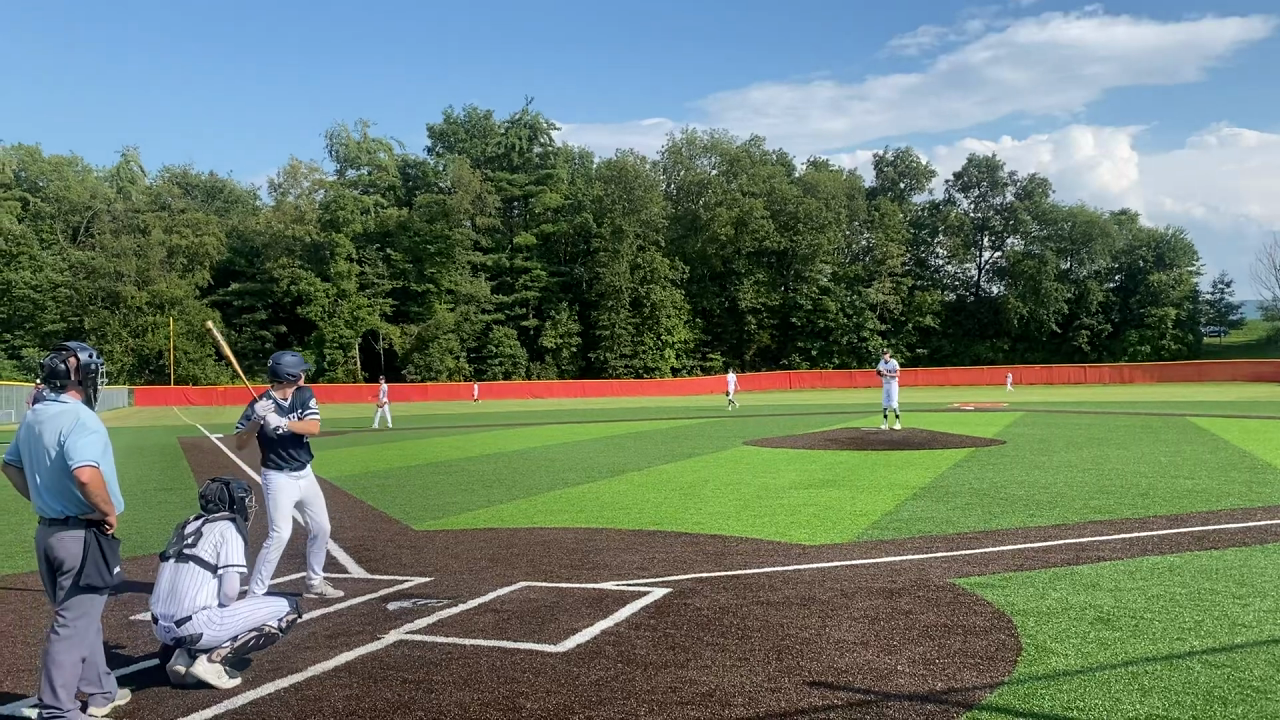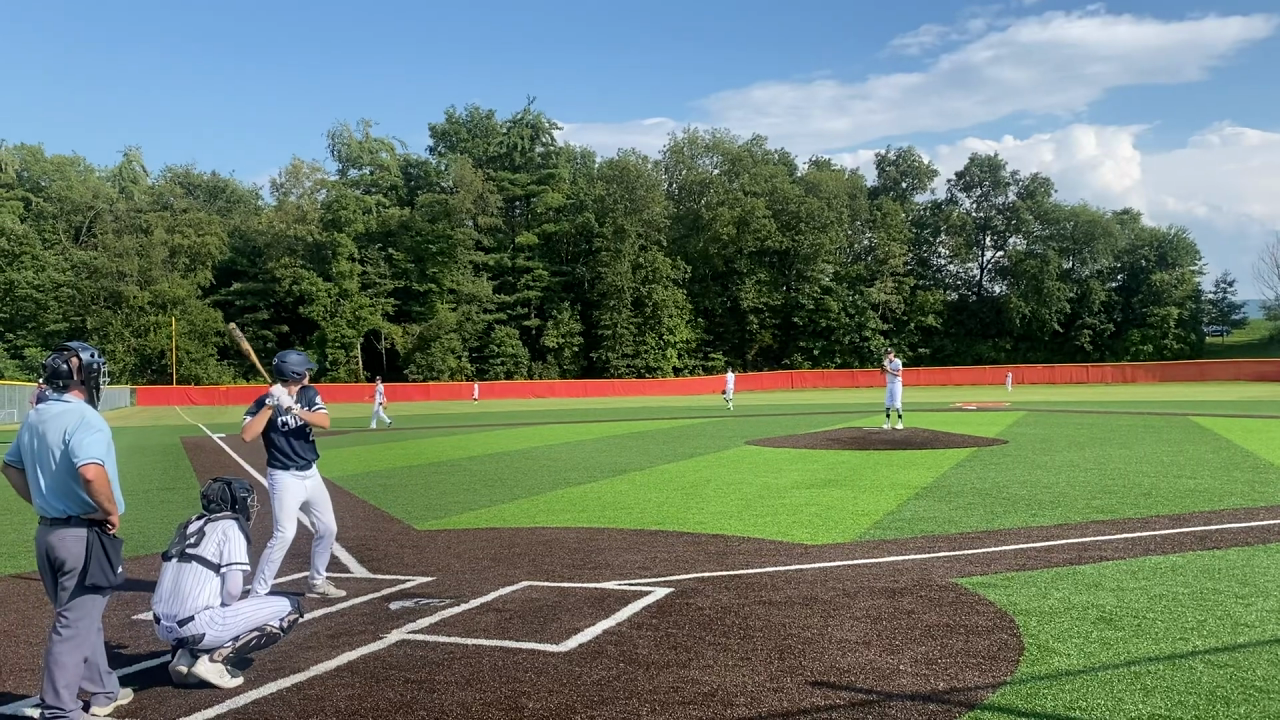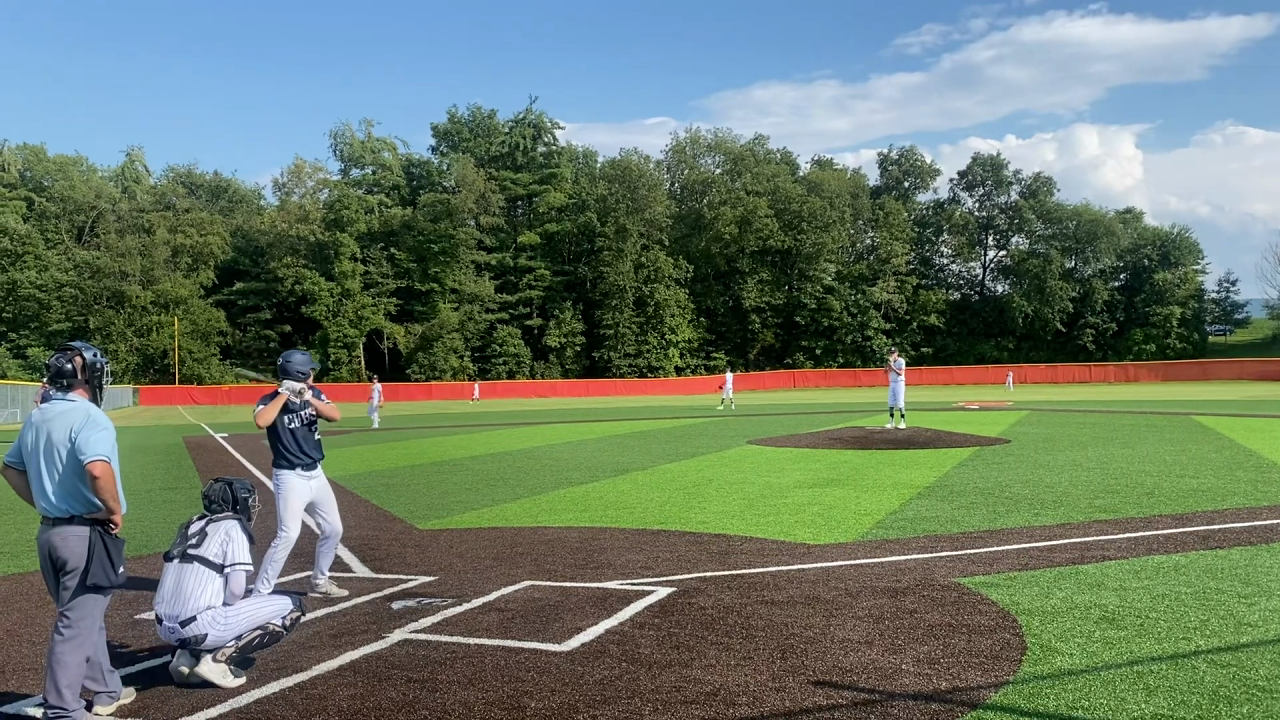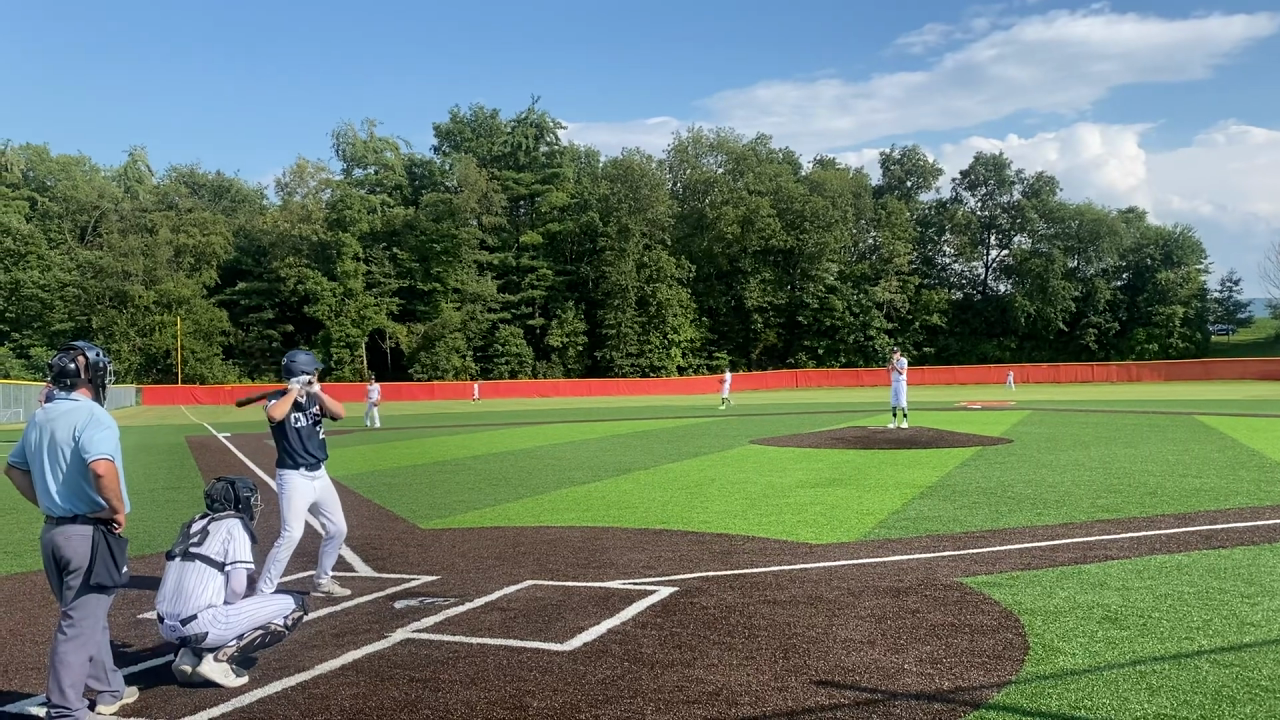
dt=0.2s
person 1, frame 1
left shoulder: (33, 417)
right shoulder: (80, 418)
right elbow: (86, 475)
right wrist: (108, 512)
left hip: (47, 530)
right hip: (82, 535)
left knee: (81, 617)
right knee: (73, 624)
person 1, frame 2
left shoulder: (34, 418)
right shoulder: (84, 418)
right elbow: (91, 472)
right wrist: (111, 512)
left hip: (47, 531)
right hip: (83, 535)
left knee: (82, 617)
right knee: (74, 624)
person 1, frame 3
left shoulder: (36, 418)
right shoulder: (89, 416)
right elbow: (98, 470)
right wrist: (115, 511)
left hip: (49, 531)
right hip: (85, 534)
left knee: (84, 616)
right knee: (76, 624)
person 1, frame 4
left shoulder: (40, 417)
right shoulder: (92, 415)
left elbow: (14, 469)
right elbow: (102, 468)
right wrist: (118, 510)
left hip: (53, 531)
right hip: (89, 533)
left knee: (88, 614)
right knee: (80, 623)
person 2, frame 1
left shoulder: (305, 394)
right shoulder: (259, 404)
left elbow: (314, 427)
right elbow: (240, 444)
left wrist: (283, 421)
right wrist: (259, 421)
left hip: (305, 474)
right hip: (278, 478)
left knee: (321, 528)
right knee: (279, 535)
left ankle: (315, 583)
right ankle: (254, 595)
person 2, frame 2
left shoulder: (308, 394)
right shoulder: (264, 402)
left elbow: (324, 422)
right elbow: (247, 436)
left wrist: (293, 407)
right wrist: (272, 405)
left hip: (311, 474)
right hip: (284, 478)
left knee: (328, 529)
right knee: (284, 535)
left ankle: (317, 583)
right ankle: (257, 595)
person 2, frame 3
left shoulder: (312, 395)
right shoulder: (272, 400)
left elbow: (335, 416)
right elbow: (261, 421)
left wrist: (307, 397)
right wrist: (284, 393)
left hip: (316, 475)
right hip: (289, 478)
left knee: (333, 529)
right knee: (288, 535)
left ankle: (320, 582)
right ankle: (260, 593)
person 2, frame 4
left shoulder: (315, 396)
right shoulder: (279, 398)
left elbow: (340, 413)
right elbow: (274, 415)
left wrist: (316, 390)
right wrist: (295, 389)
left hip: (319, 475)
right hip: (293, 478)
left knee: (337, 529)
right knee: (291, 535)
left ankle: (322, 582)
right ankle: (262, 593)
person 3, frame 1
left shoulder: (188, 526)
right shoulder: (228, 527)
right elbow: (230, 591)
right wrist: (223, 613)
left hip: (161, 627)
right hip: (194, 626)
right knee: (288, 609)
left ankle: (184, 656)
right ankle: (213, 660)
person 3, frame 2
left shoulder: (189, 526)
right shoulder: (231, 526)
right elbow: (233, 589)
right wrist: (224, 613)
left hip: (163, 627)
right hip: (197, 626)
right knee: (290, 608)
left ankle: (186, 656)
right ankle: (216, 660)
person 3, frame 3
left shoulder: (191, 526)
right shoulder: (233, 526)
right elbow: (236, 590)
right wrist: (226, 613)
left hip: (164, 627)
right hip: (198, 626)
right knee: (291, 607)
left ankle: (187, 656)
right ankle: (218, 660)
person 3, frame 4
left shoulder: (194, 525)
right shoulder: (235, 525)
right elbow: (237, 588)
right wrist: (226, 612)
left hip: (167, 626)
right hip: (200, 624)
right knee: (294, 606)
left ankle: (190, 654)
right ankle: (220, 659)
